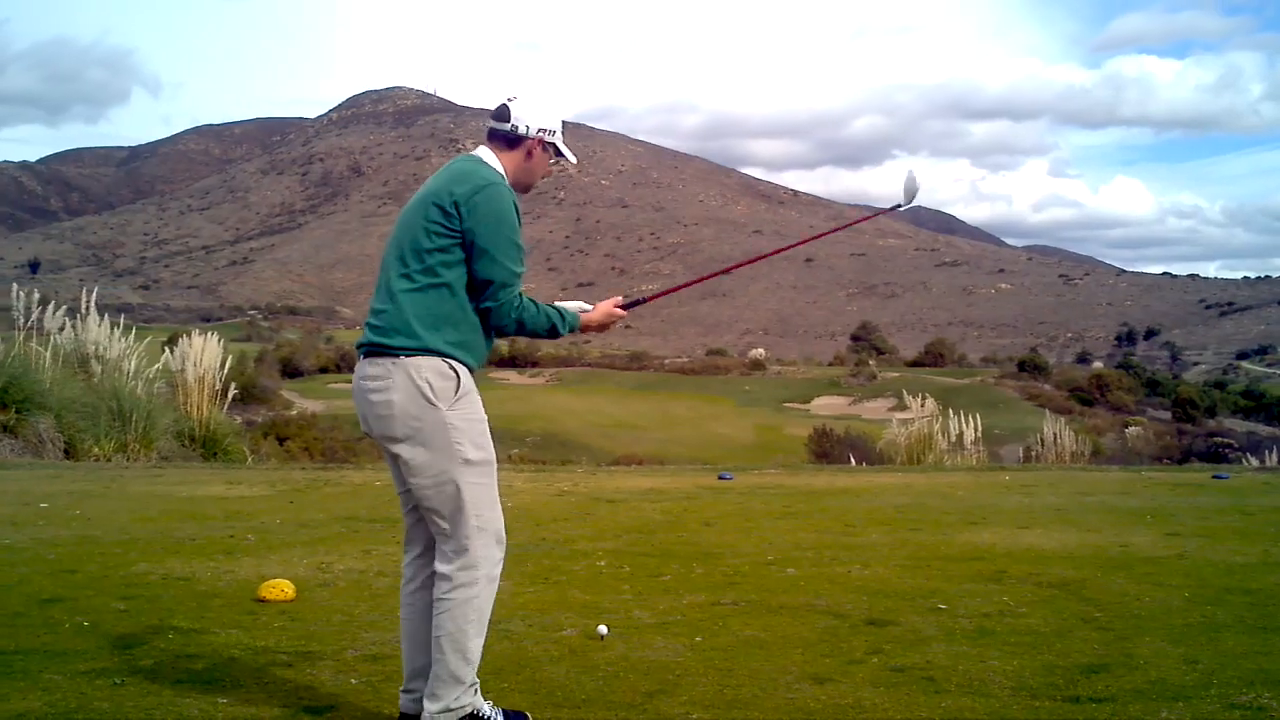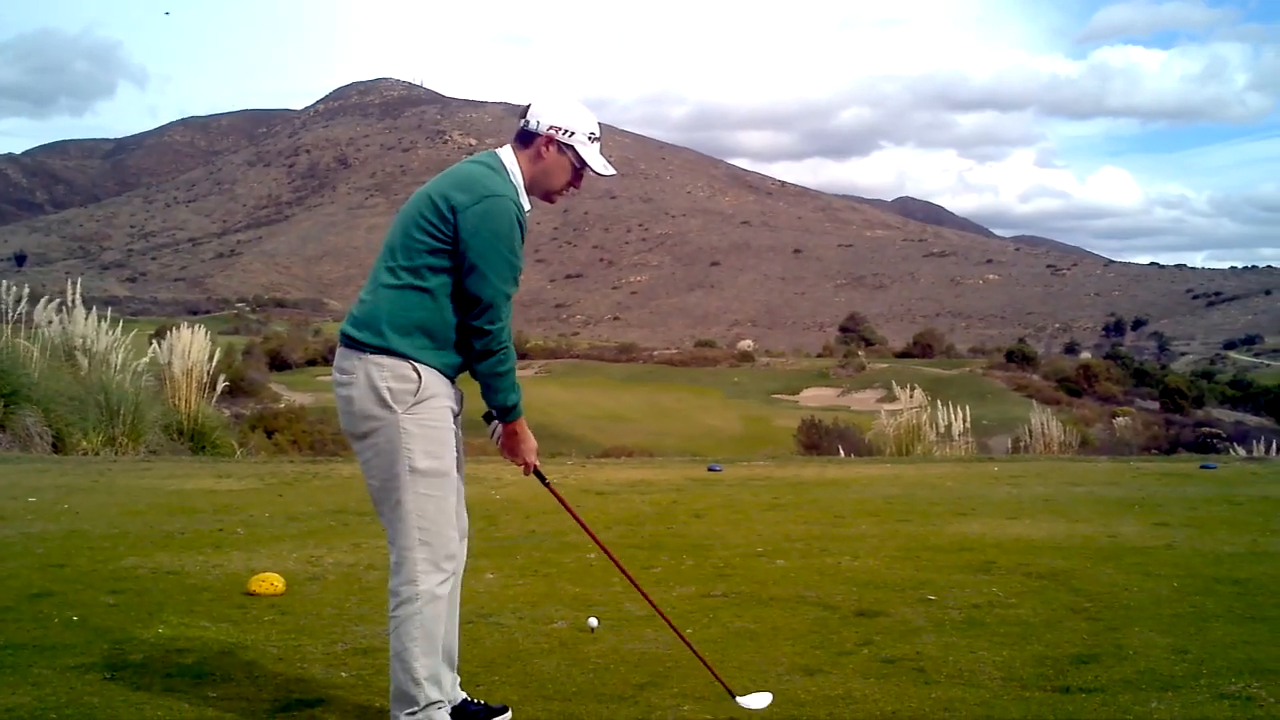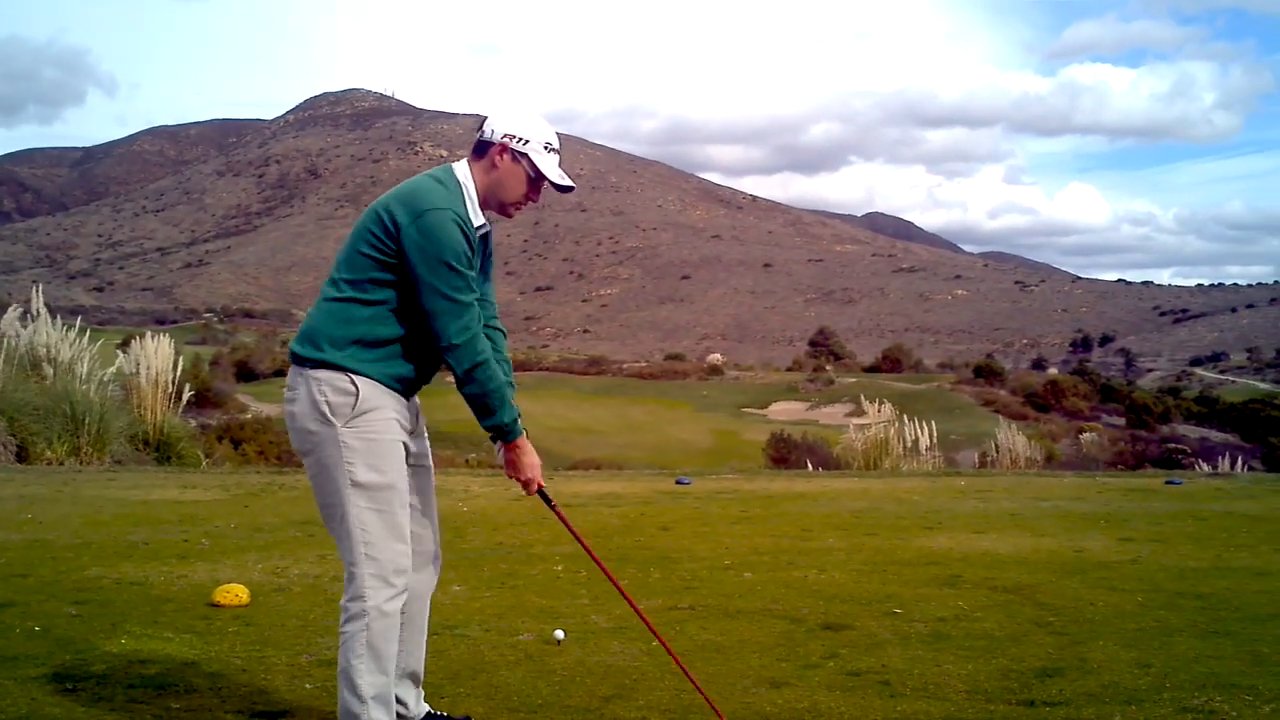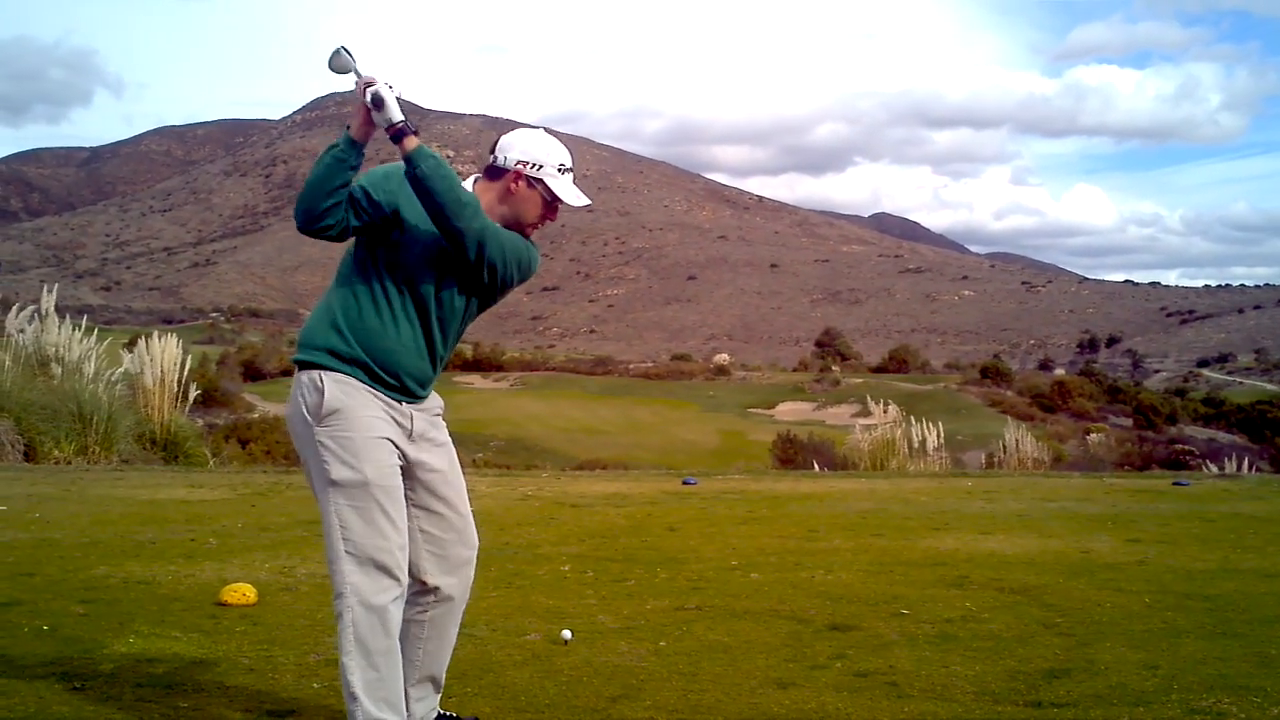
dt=0.7s
person 1, frame 1
left shoulder: (451, 181)
right shoulder: (487, 191)
right elbow: (502, 310)
left wrist: (557, 309)
right wrist: (579, 320)
left hip: (387, 378)
right hip: (426, 380)
left knee: (430, 548)
right knee: (474, 548)
person 1, frame 2
left shoulder: (482, 182)
right shoulder: (491, 199)
left elbow: (472, 312)
right elbow: (489, 323)
left wrist: (500, 407)
right wrist: (514, 418)
left hip: (409, 375)
right hip: (396, 377)
left knee: (444, 545)
right knee: (428, 557)
person 1, frame 3
left shoulder: (471, 224)
right shoulder: (433, 211)
left elbow: (485, 326)
right elbow: (458, 339)
left wrist: (505, 419)
right wrist: (512, 435)
left hip: (387, 396)
right hip: (342, 392)
left knee: (416, 561)
right knee: (380, 572)
person 1, frame 4
left shoulder: (516, 256)
right shoulder: (396, 185)
left elbow: (465, 235)
right elbow: (314, 217)
left wrist: (404, 130)
right wrist: (360, 133)
left hip: (415, 405)
right hip: (341, 394)
left knee: (449, 558)
right knee: (376, 571)
